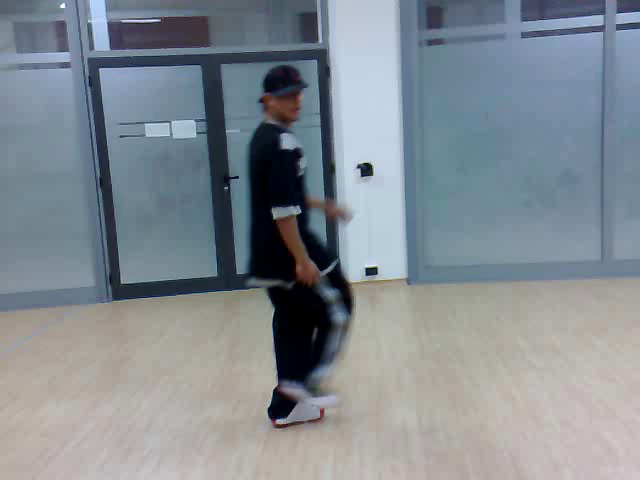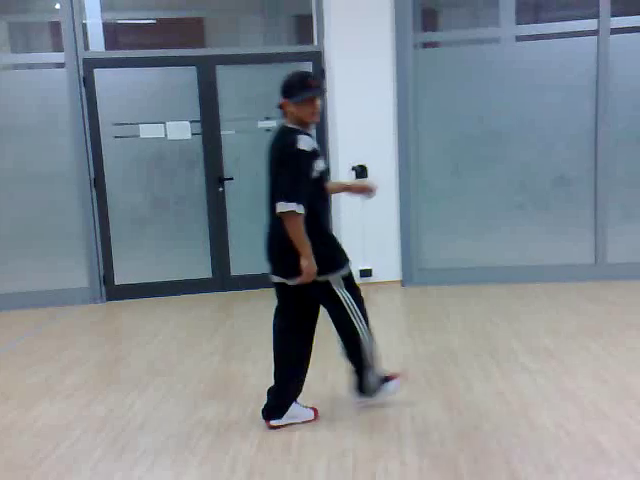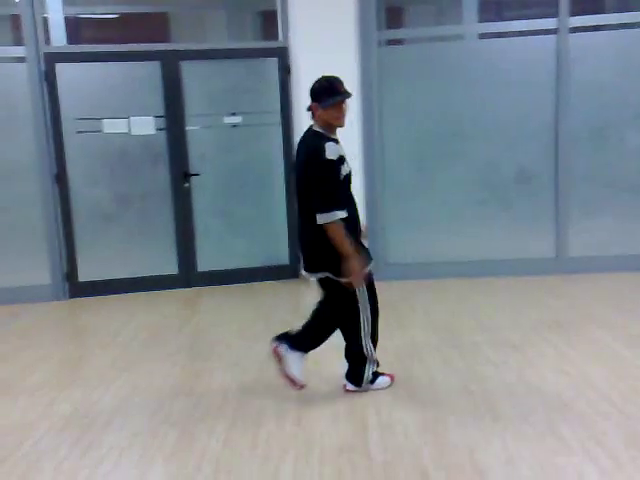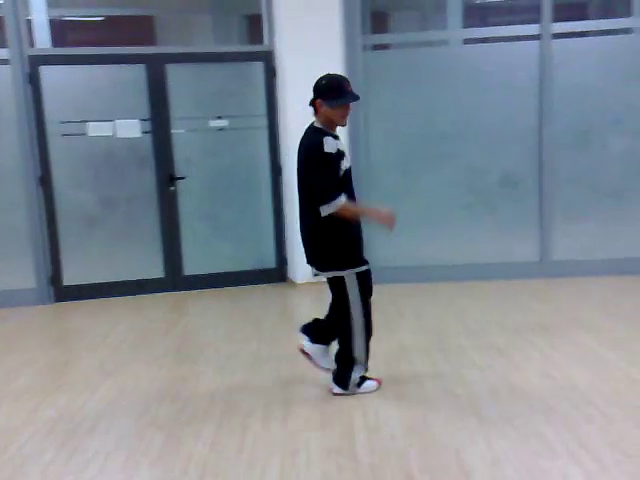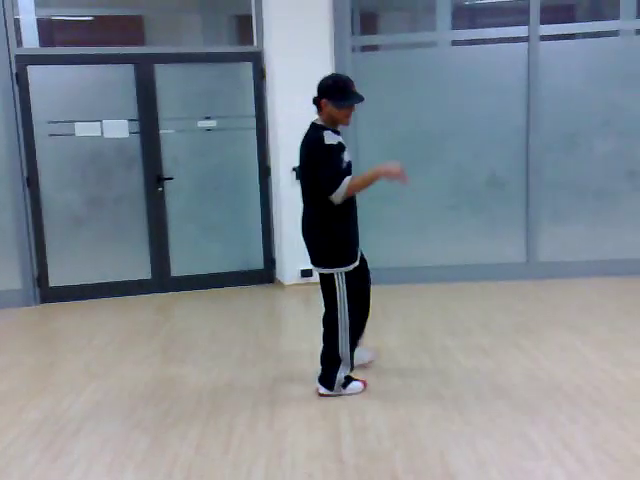
dt=0.1s
person 1, frame 1
left shoulder: (264, 138)
right shoulder: (283, 143)
right elbow: (282, 208)
left wrist: (322, 205)
right wrist: (303, 259)
left hip: (266, 254)
right hip: (283, 254)
left knee: (291, 321)
right knee: (337, 305)
left ankle: (288, 406)
right ankle: (303, 377)
person 1, frame 2
left shoulder: (287, 141)
right shoulder: (298, 145)
right elbow: (288, 204)
left wrist: (350, 187)
right wrist: (306, 254)
left hip: (284, 251)
right hip: (307, 250)
left knee: (294, 326)
right knee: (351, 315)
left ankle: (281, 406)
right ankle: (369, 383)
person 1, frame 3
left shoulder: (312, 143)
right shoulder: (326, 151)
right elbow: (329, 213)
left wrist: (354, 241)
right wrist: (353, 257)
left hip: (316, 247)
right hip: (333, 248)
left knee: (337, 302)
right knee: (362, 305)
left ankle: (290, 347)
right ankle: (362, 375)
person 1, frame 4
left shoulder: (317, 139)
right shoulder: (323, 146)
right elbow: (330, 203)
right wrist: (373, 212)
left hip: (322, 240)
right hip: (332, 241)
left knee: (351, 299)
right knee: (354, 306)
left ankle: (315, 338)
right ankle: (347, 377)
person 1, frame 5
left shoulder: (320, 137)
right shoulder: (324, 140)
right elbow: (339, 192)
right wrist: (379, 172)
left hip: (336, 233)
right hip: (329, 237)
left knee: (358, 288)
right knee: (340, 305)
left ankle: (347, 349)
right ankle: (333, 379)
